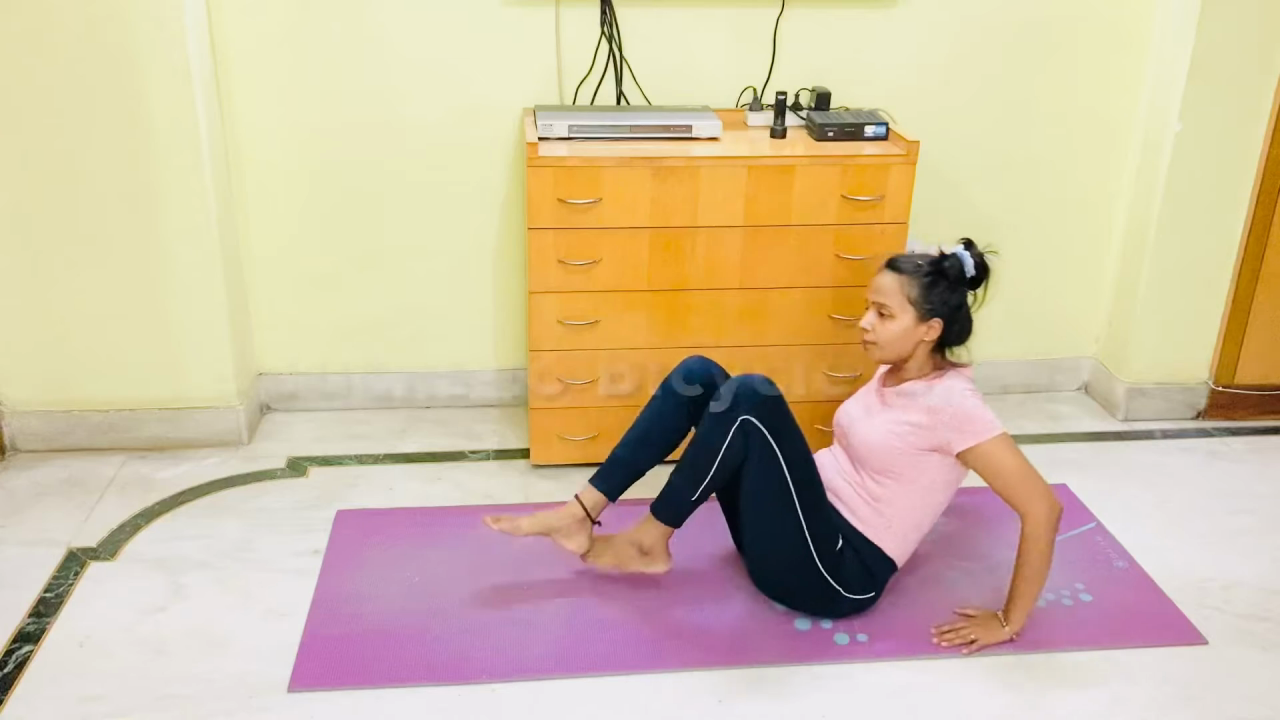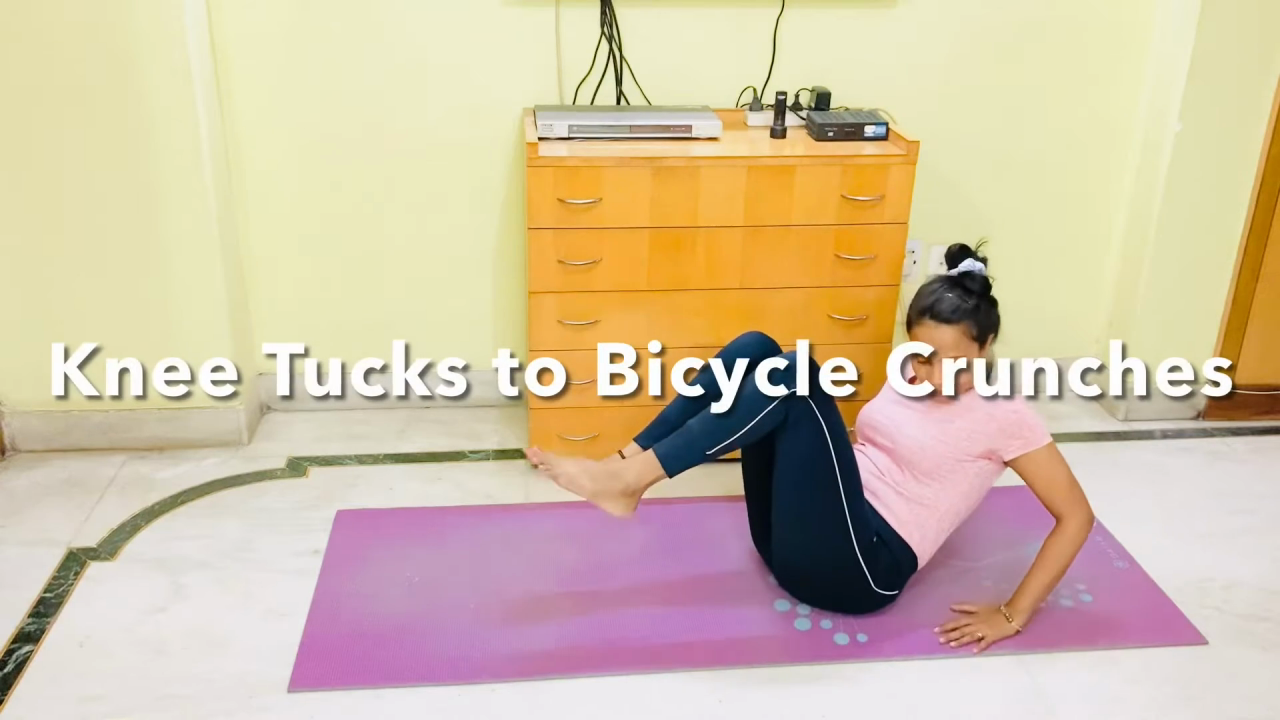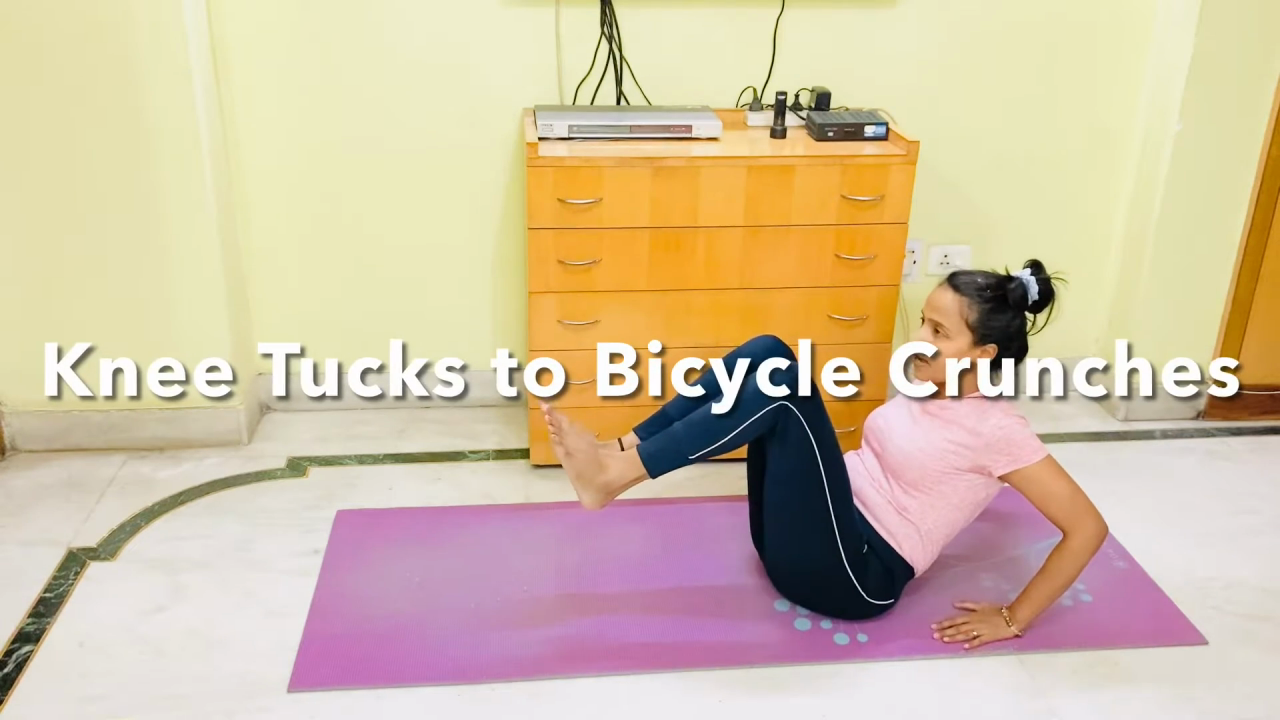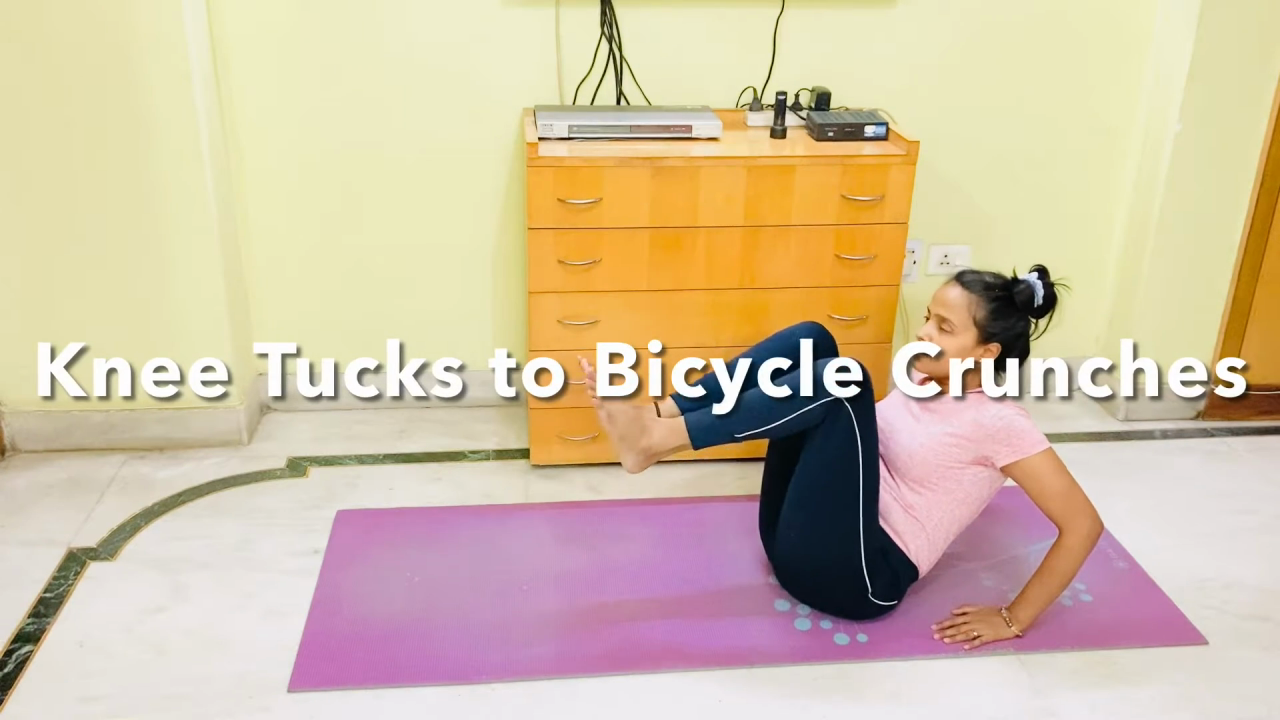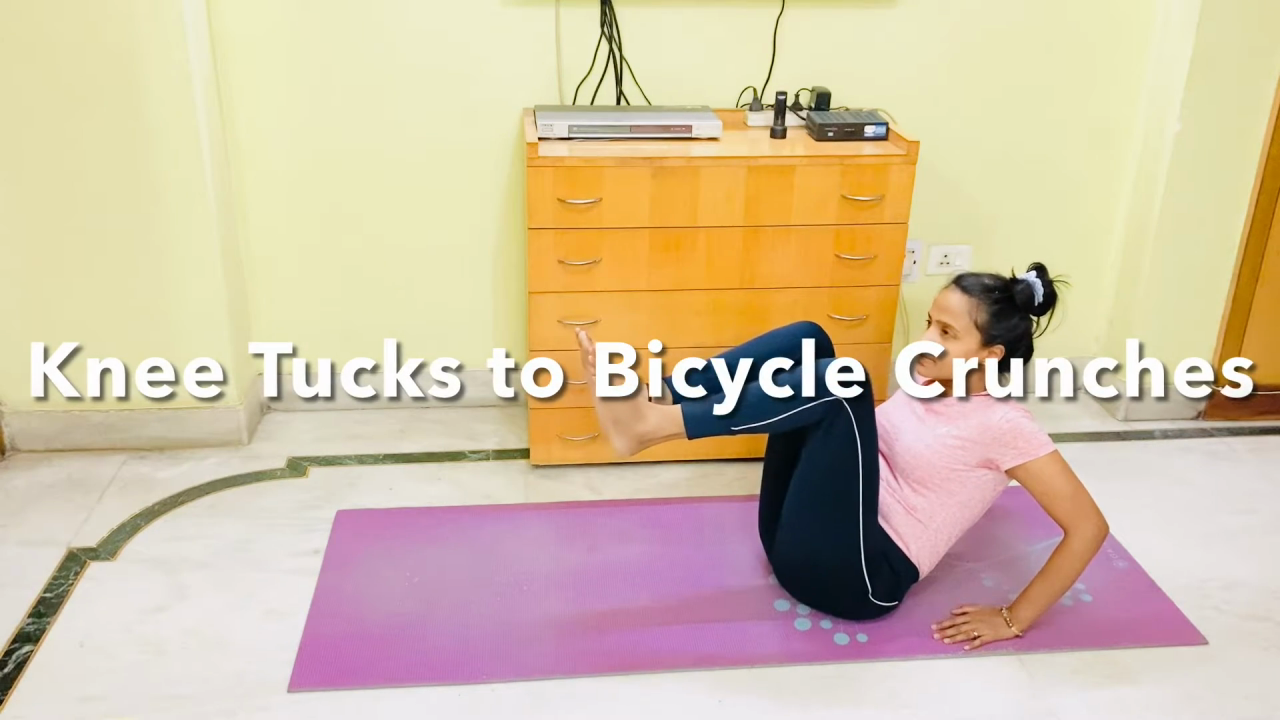
dt=1s
person 1, frame 1
left shoulder: (951, 404)
right shoulder: (897, 372)
left elbow: (1042, 508)
left wrist: (1008, 621)
left hip: (833, 571)
right hip: (801, 525)
left knee: (750, 395)
right knee: (698, 374)
left ankle: (650, 540)
right ankle: (583, 512)
person 1, frame 2
left shoulder: (1003, 417)
right shoulder: (910, 376)
left elbow: (1076, 516)
left wrist: (1013, 615)
left hip: (857, 567)
right hip: (795, 534)
left knee: (794, 376)
right knee: (755, 349)
left ankle: (630, 483)
right ankle: (625, 463)
person 1, frame 3
left shoulder: (996, 430)
right shoulder: (930, 386)
left elbow: (1088, 528)
left wrist: (1012, 619)
left hip: (850, 571)
right hip: (820, 523)
left knee: (785, 386)
right knee: (767, 353)
left ankle: (616, 475)
right ankle: (619, 451)
person 1, frame 4
left shoulder: (997, 424)
right shoulder: (924, 380)
left elbow: (1082, 525)
left wrist: (1013, 620)
left hip: (854, 574)
right hip: (799, 533)
left knee: (841, 381)
right knee: (810, 339)
left ankle: (657, 441)
right ankle: (660, 415)
person 1, frame 5
left shoulder: (1003, 428)
right shoulder: (926, 382)
left elbow: (1088, 527)
left wrist: (1013, 621)
left hip: (853, 573)
right hip: (798, 535)
right knee: (806, 339)
left ankle: (650, 425)
right ankle: (655, 403)
